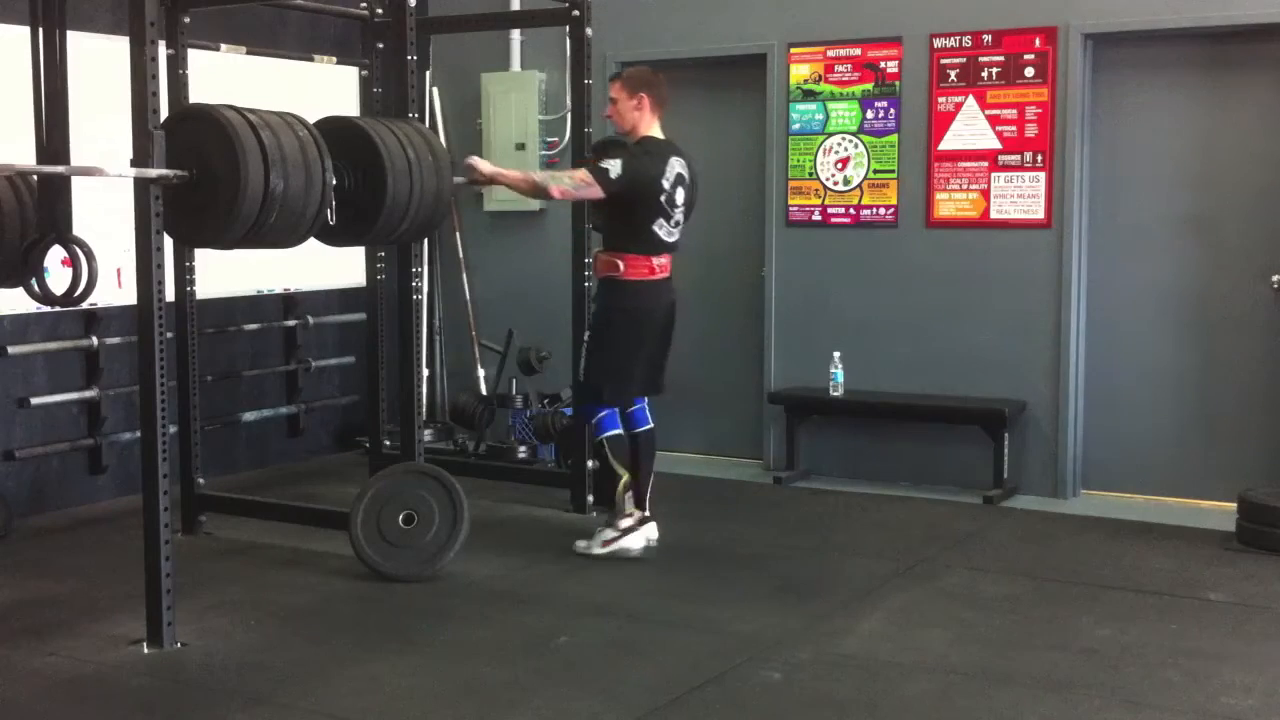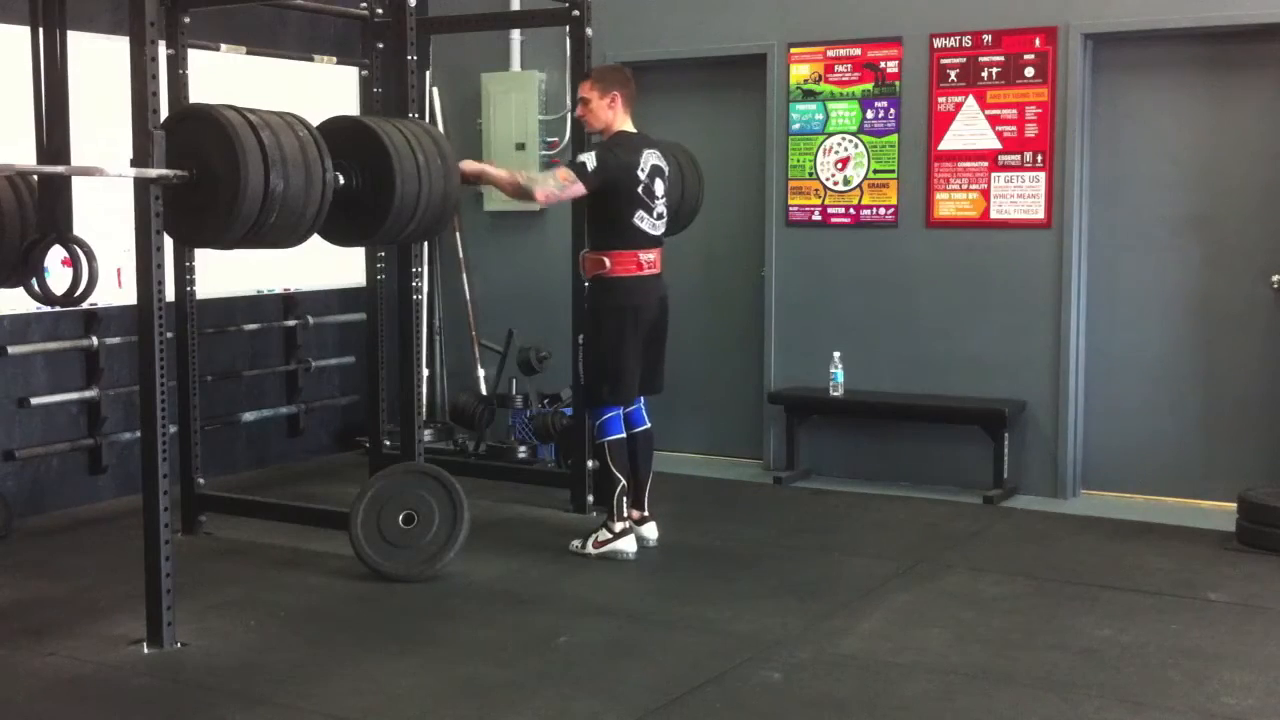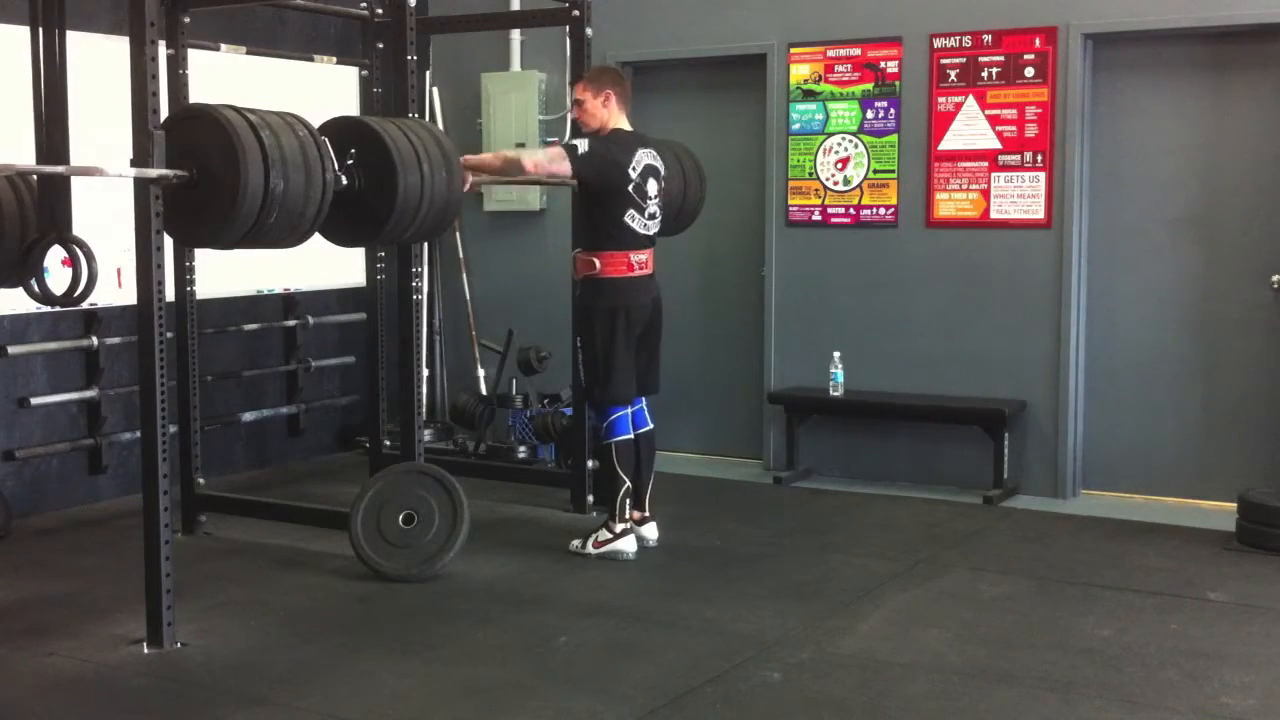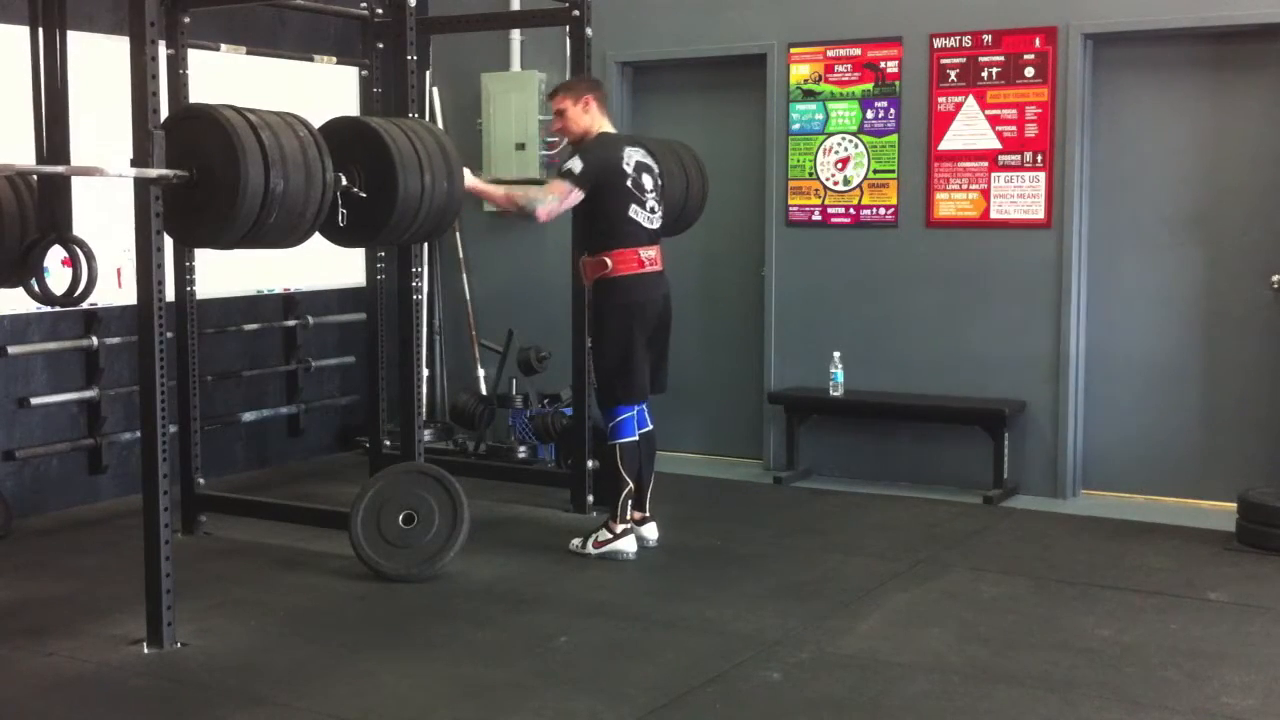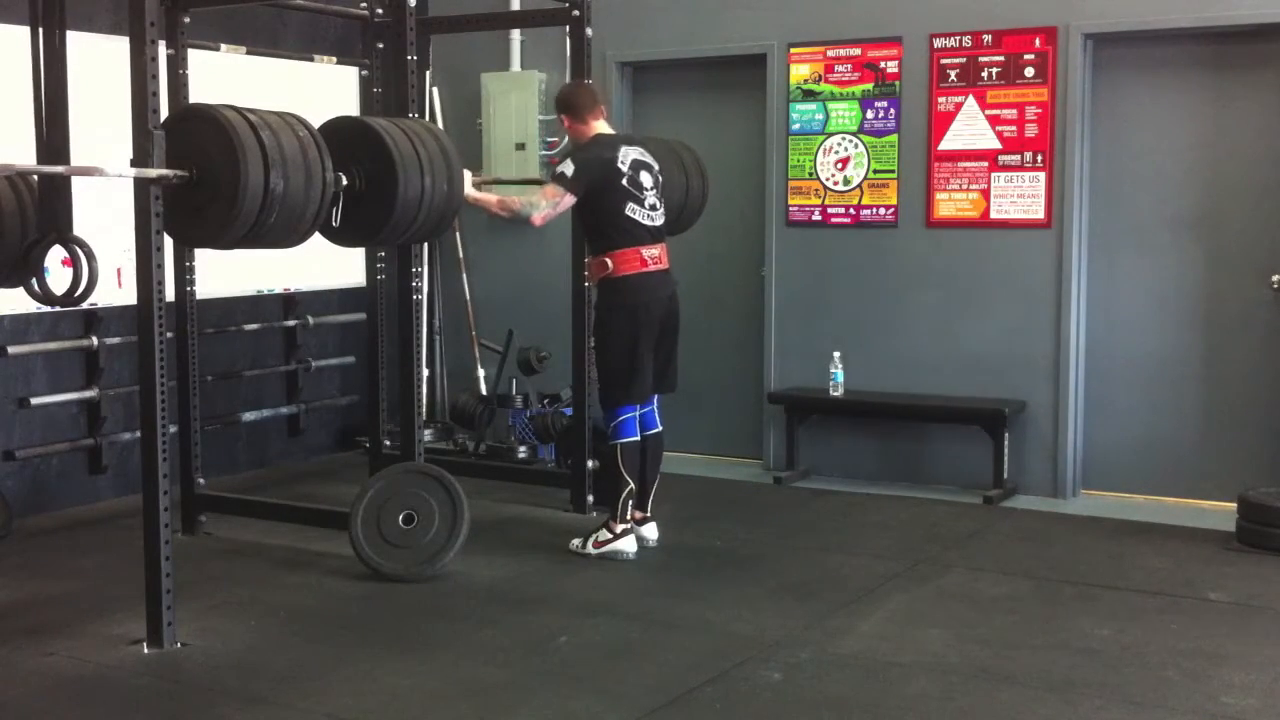
dt=0.7s
person 1, frame 1
left shoulder: (636, 161)
right shoulder: (673, 157)
left elbow: (556, 188)
left wrist: (490, 173)
right wrist: (596, 183)
left hip: (628, 295)
right hip: (658, 292)
left knee: (599, 403)
right knee: (632, 400)
left ankle: (625, 523)
right ankle: (640, 513)
person 1, frame 2
left shoulder: (611, 155)
right shoulder: (650, 151)
left elbow: (541, 189)
left wrist: (479, 170)
left hip: (618, 291)
right hip: (649, 288)
left knee: (606, 405)
right knee: (632, 402)
left ankle: (618, 528)
right ankle: (640, 516)
person 1, frame 3
left shoulder: (603, 150)
right shoulder: (646, 151)
left elbow: (529, 163)
left wrist: (466, 164)
left hip: (610, 292)
right hip: (642, 288)
left knee: (612, 408)
right knee: (634, 402)
left ankle: (619, 528)
right ankle: (641, 516)
person 1, frame 4
left shoulder: (595, 156)
right shoulder: (635, 152)
left elbow: (540, 207)
left wrist: (473, 186)
left hip: (621, 293)
right hip: (652, 288)
left knee: (620, 407)
right knee: (636, 405)
left ankle: (620, 528)
right ankle: (641, 516)
person 1, frame 5
left shoulder: (588, 159)
right shoulder: (638, 151)
left elbow: (535, 212)
left wrist: (471, 192)
left hip: (626, 291)
right hip: (661, 285)
left knee: (622, 407)
right knee: (646, 403)
left ankle: (619, 529)
right ankle: (642, 516)
